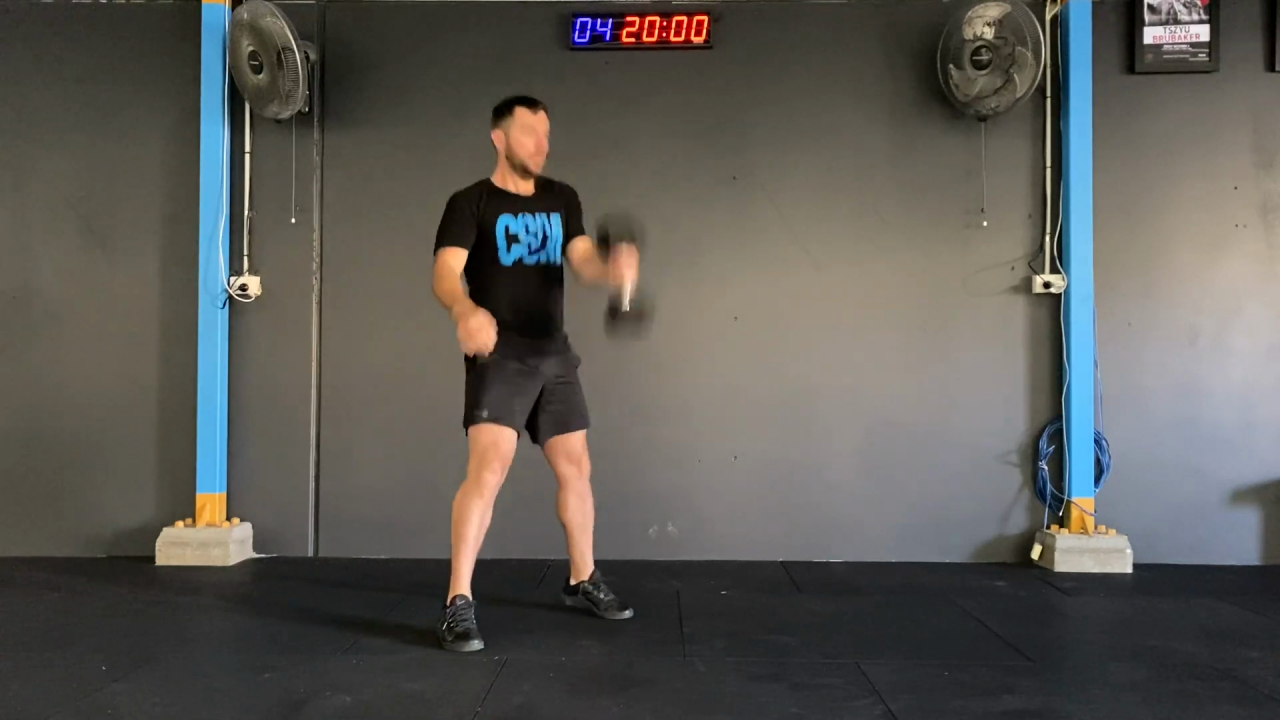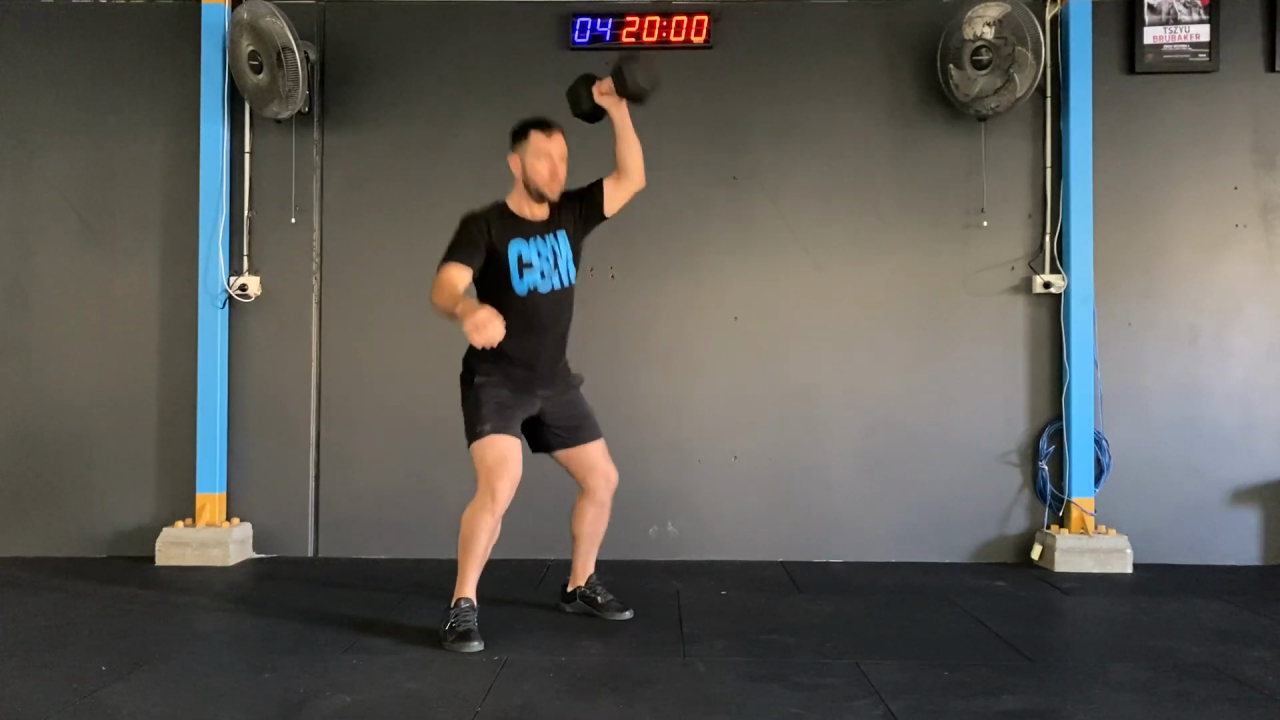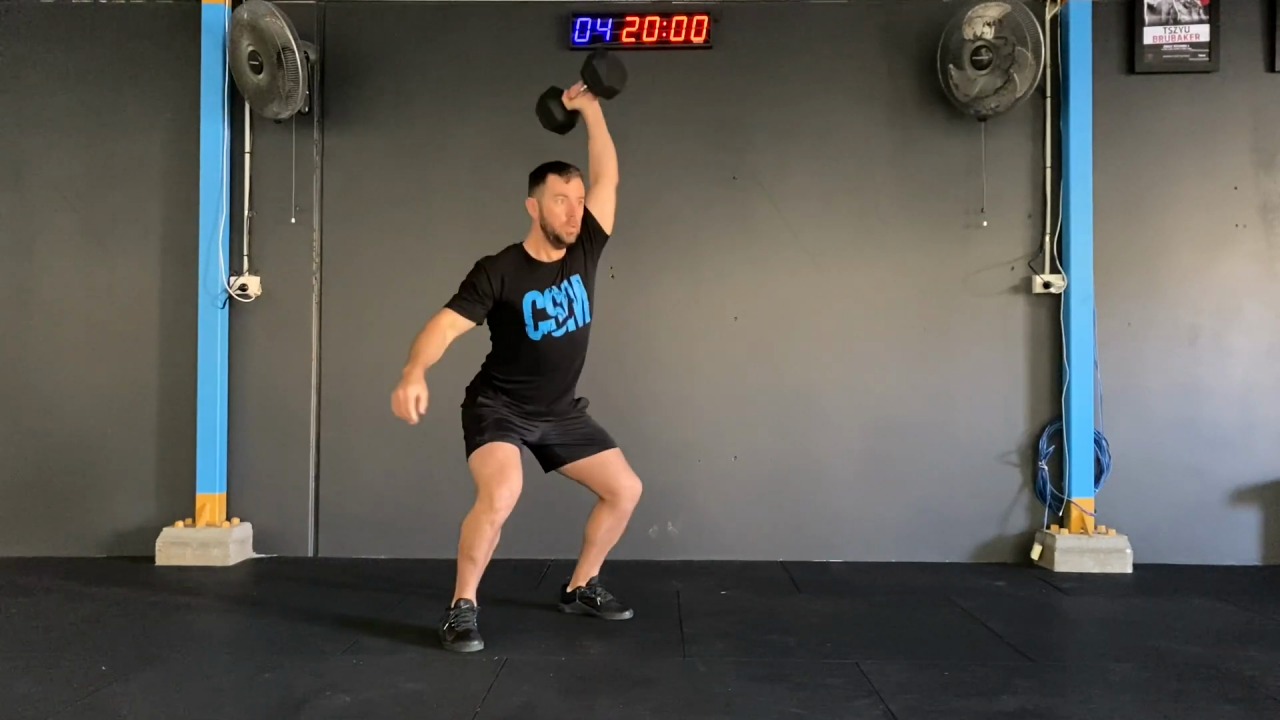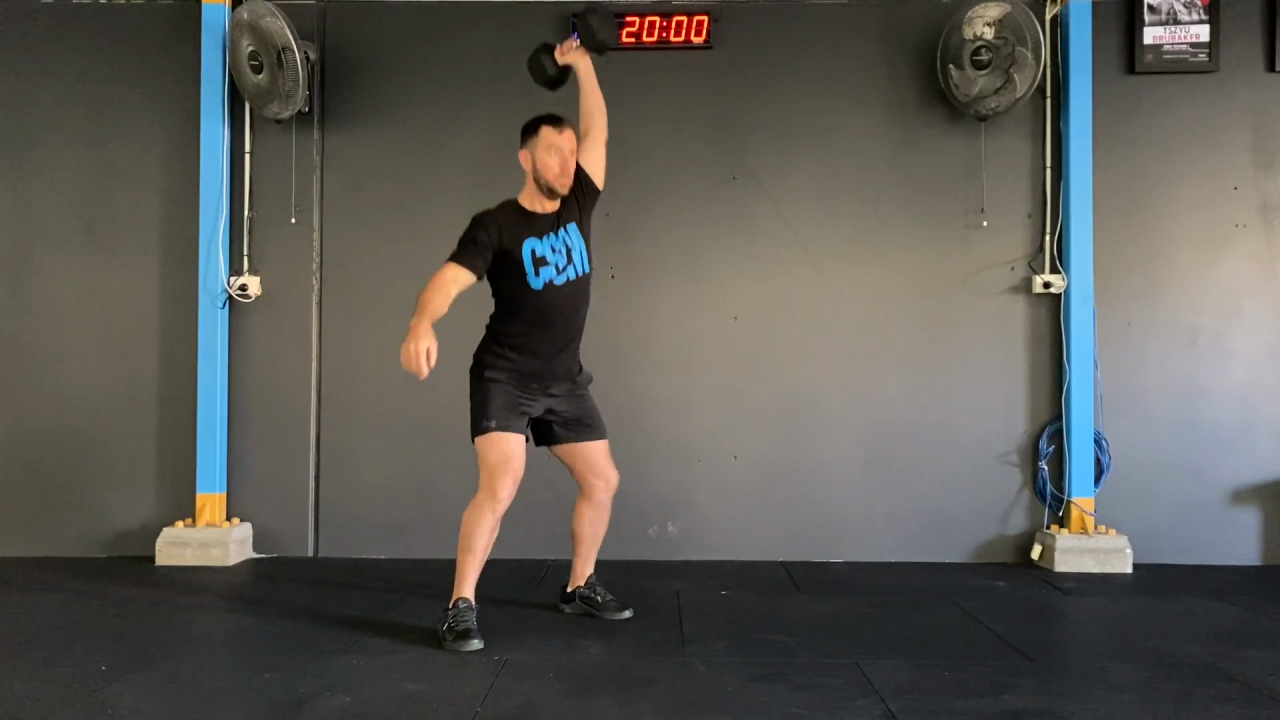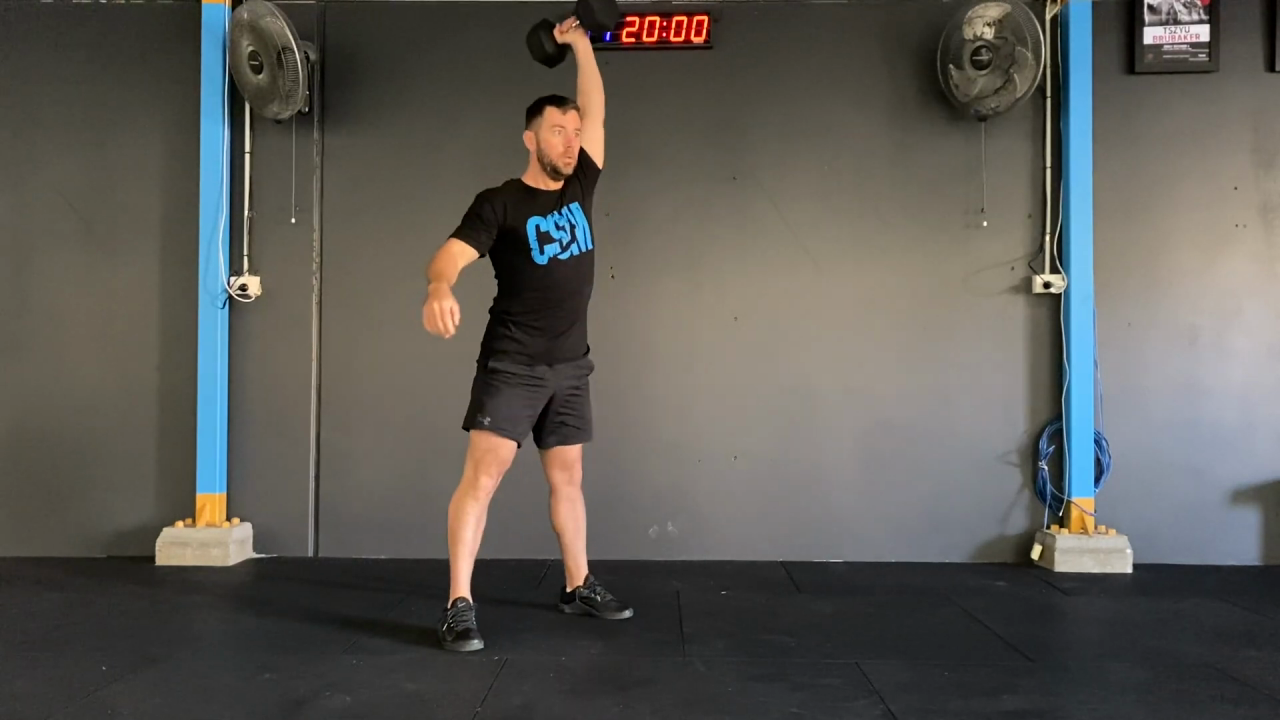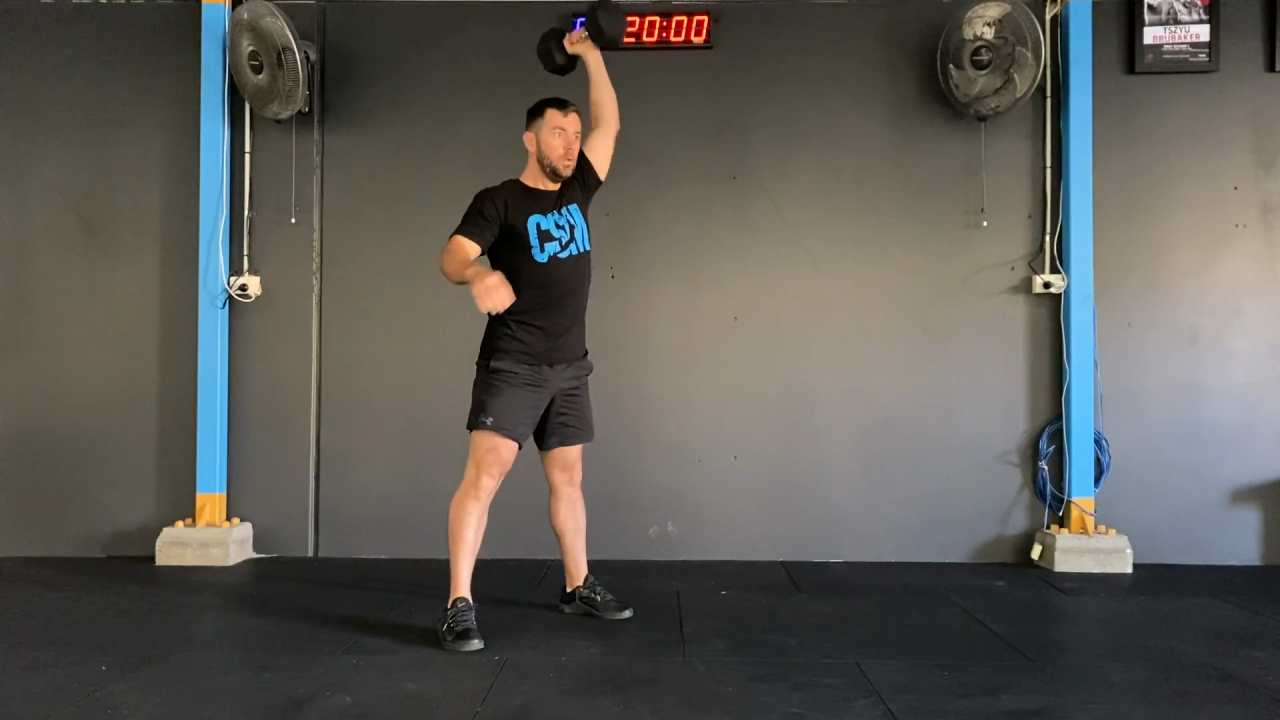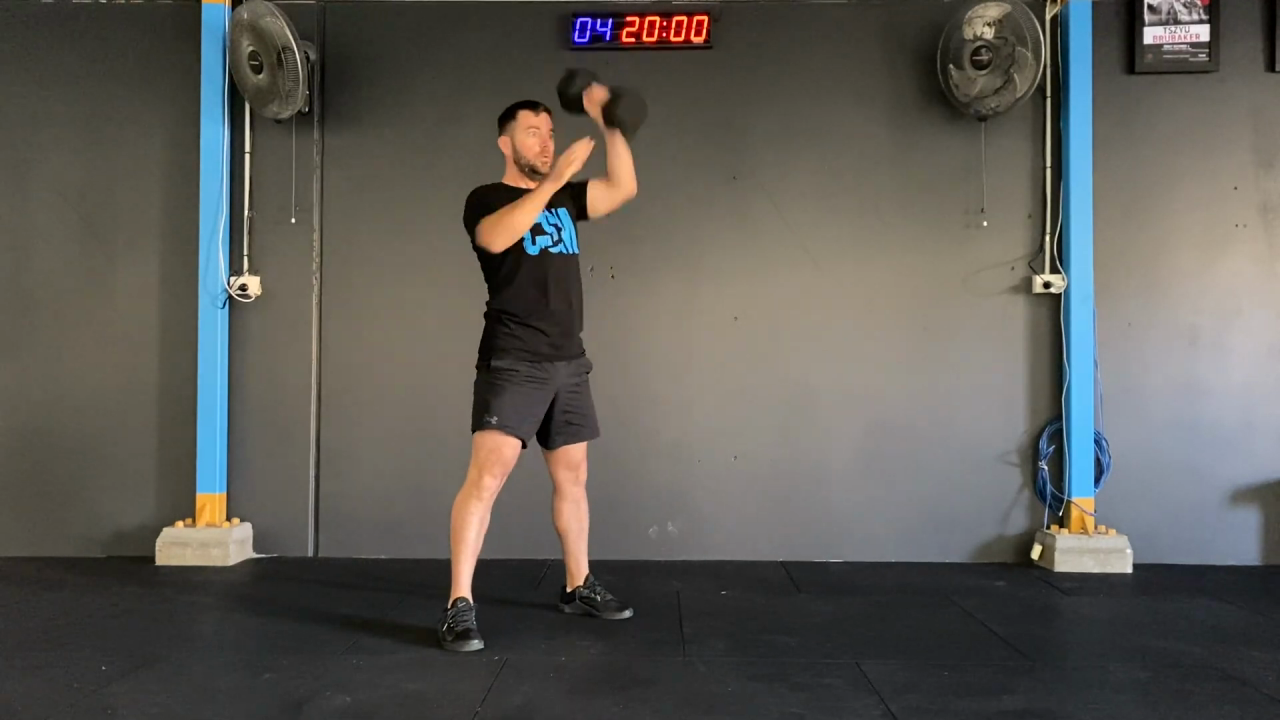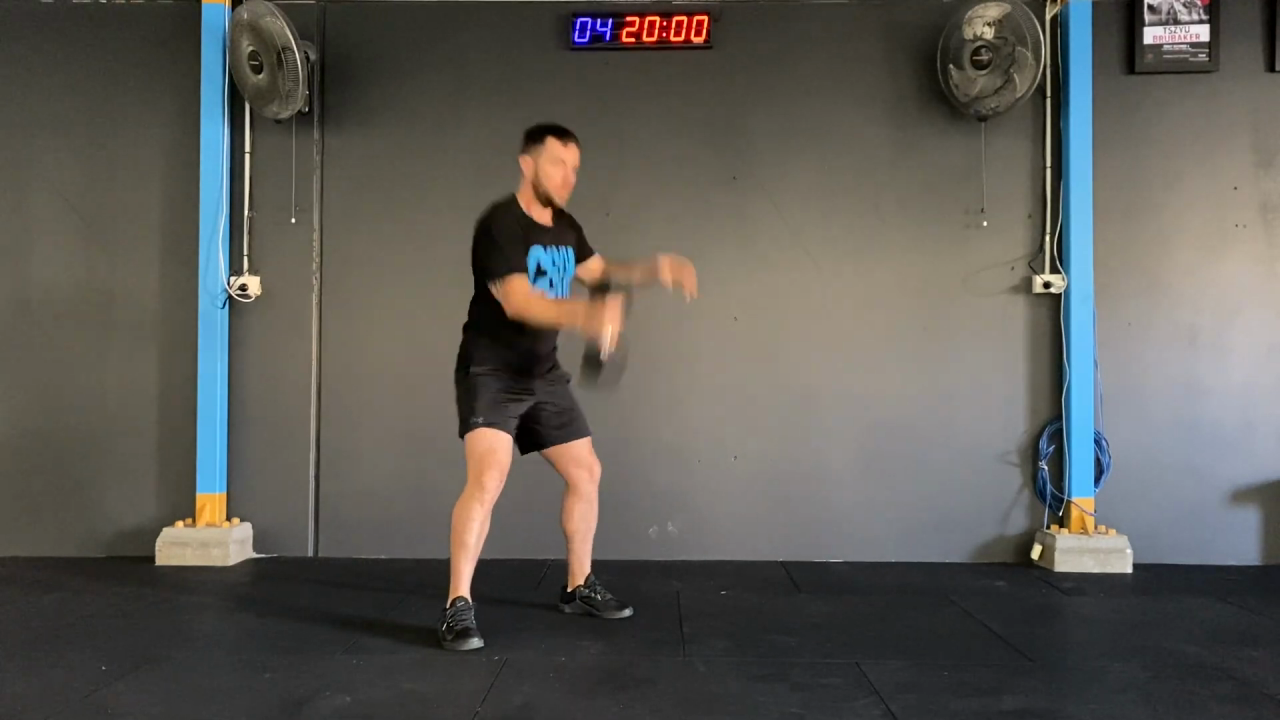
dt=0.3s
person 1, frame 1
left shoulder: (561, 197)
right shoulder: (471, 202)
left elbow: (584, 262)
right elbow: (444, 274)
left wrist: (614, 268)
right wrist: (464, 313)
left hip: (554, 358)
right hip: (499, 359)
left knee: (575, 469)
right knee: (488, 472)
left ankle: (583, 581)
right ankle: (458, 602)
person 1, frame 2
left shoulder: (570, 212)
right shoulder: (485, 226)
left elbow: (632, 180)
right elbow: (443, 290)
left wrist: (620, 113)
right wrist: (469, 311)
left hip: (554, 381)
right hip: (496, 381)
left knee: (601, 479)
right knee: (499, 486)
left ankle: (580, 585)
right ankle: (462, 604)
person 1, frame 3
left shoulder: (585, 251)
right shoulder: (500, 272)
left elbow: (608, 180)
right elbow: (444, 325)
left wrist: (591, 111)
right wrist: (413, 374)
left hip: (559, 411)
right hip: (498, 407)
left knee: (625, 490)
right knee: (500, 495)
left ankle: (581, 587)
right ankle: (462, 607)
person 1, frame 4
left shoulder: (578, 205)
right shoulder: (496, 226)
left elbow: (598, 134)
right elbow: (449, 281)
left wrist: (582, 66)
right wrist: (422, 324)
left hip: (565, 379)
right hip: (505, 379)
left knee: (602, 481)
right knee: (500, 489)
left ankle: (580, 585)
right ankle: (461, 605)
person 1, frame 5
left shoulder: (580, 187)
right shoulder: (500, 203)
left elbow: (596, 112)
right elbow: (447, 256)
left wrist: (581, 45)
right wrist: (440, 289)
left hip: (570, 364)
right hip: (512, 365)
left knee: (568, 478)
right knee: (482, 478)
left ankle: (579, 586)
right ankle: (458, 604)
person 1, frame 6
left shoulder: (577, 191)
right shoulder: (499, 201)
left elbow: (608, 124)
right elbow: (452, 257)
left wrist: (591, 55)
right wrist: (480, 274)
left hip: (569, 366)
right hip: (513, 365)
left knee: (567, 479)
right knee: (484, 478)
left ankle: (578, 586)
right ankle: (459, 604)
person 1, frame 7
left shoulder: (562, 196)
right shoulder: (487, 199)
left elbow: (624, 188)
right elbow: (495, 239)
left wrist: (606, 123)
right wrist: (559, 172)
left hip: (568, 361)
right hip: (513, 361)
left knee: (572, 476)
right knee: (487, 478)
left ankle: (579, 586)
right ankle: (458, 605)
person 1, frame 8
left shoulder: (565, 227)
right shoulder: (500, 225)
left elbow: (599, 272)
right elbow: (518, 302)
left wrist: (655, 269)
right wrist: (589, 317)
left hip: (543, 372)
right hip: (491, 371)
left knee: (585, 473)
right knee: (487, 480)
left ankle: (580, 586)
right ankle: (458, 605)
